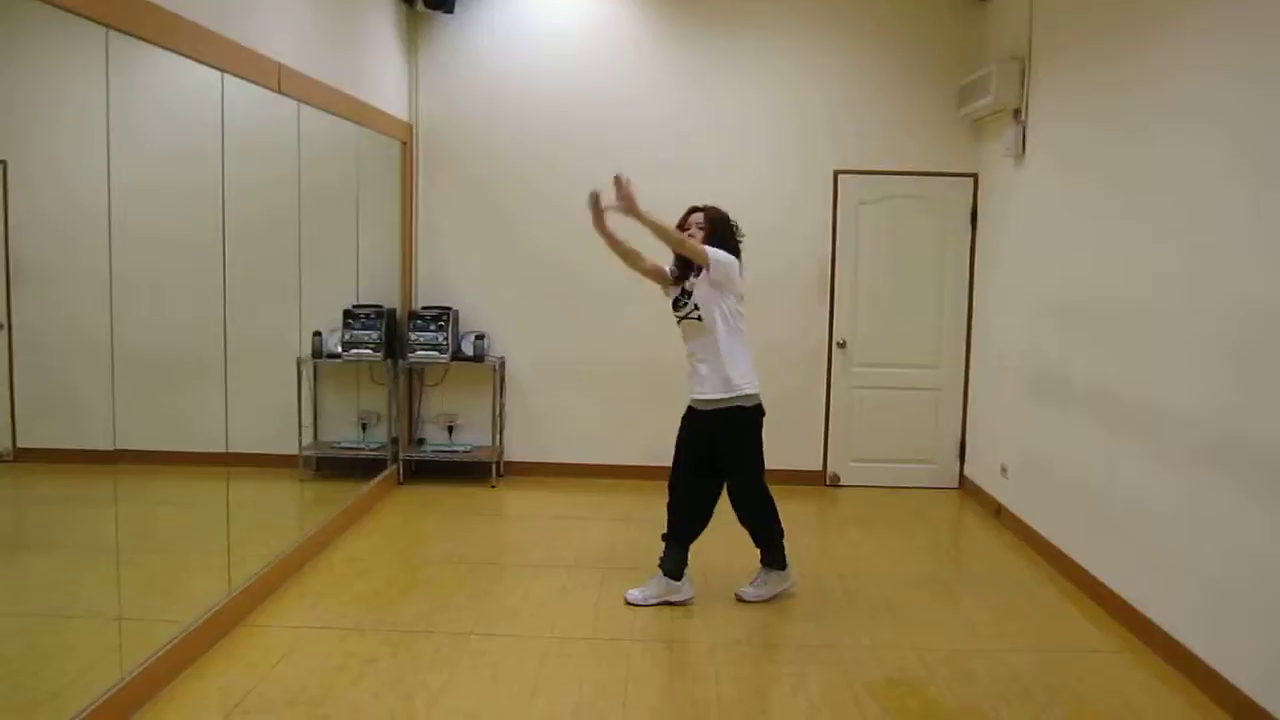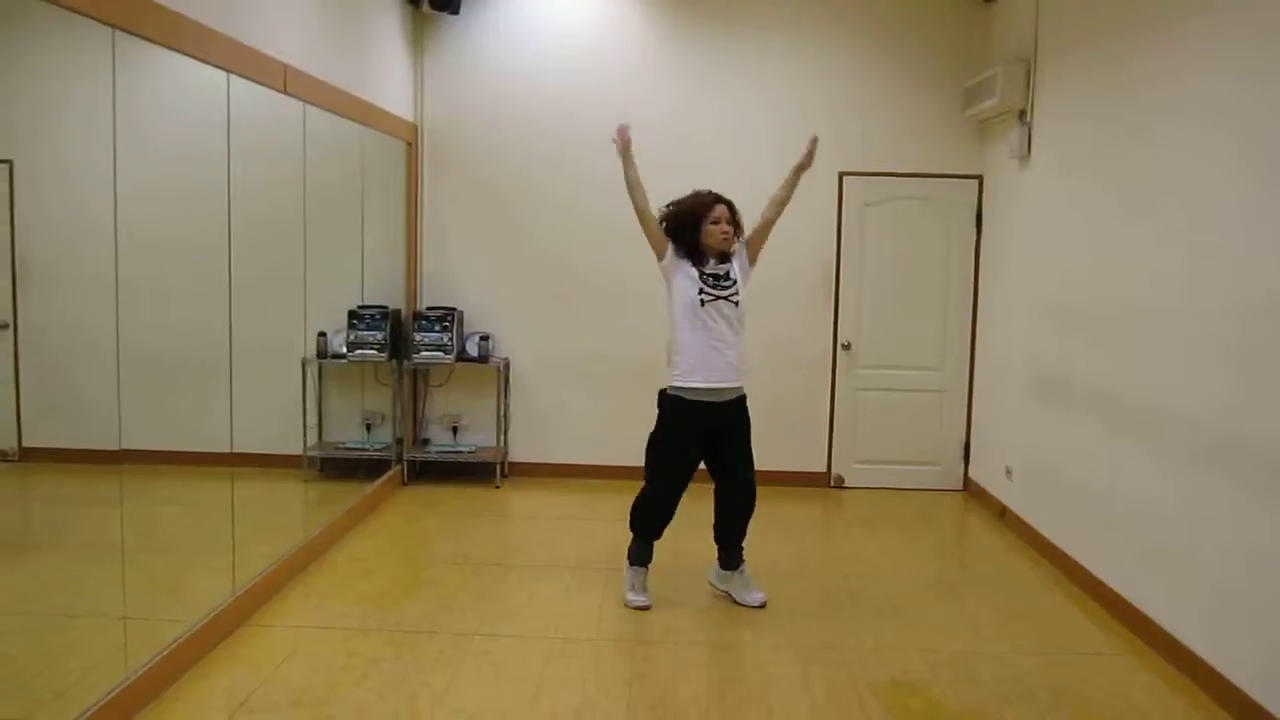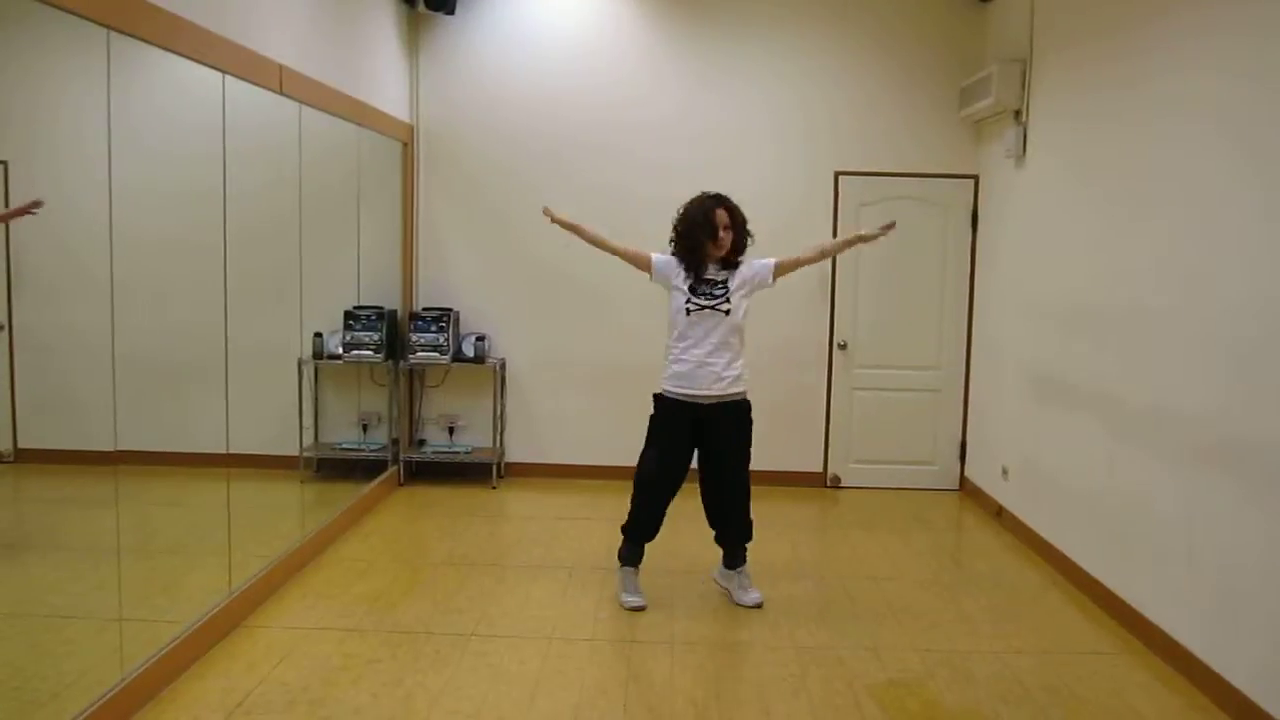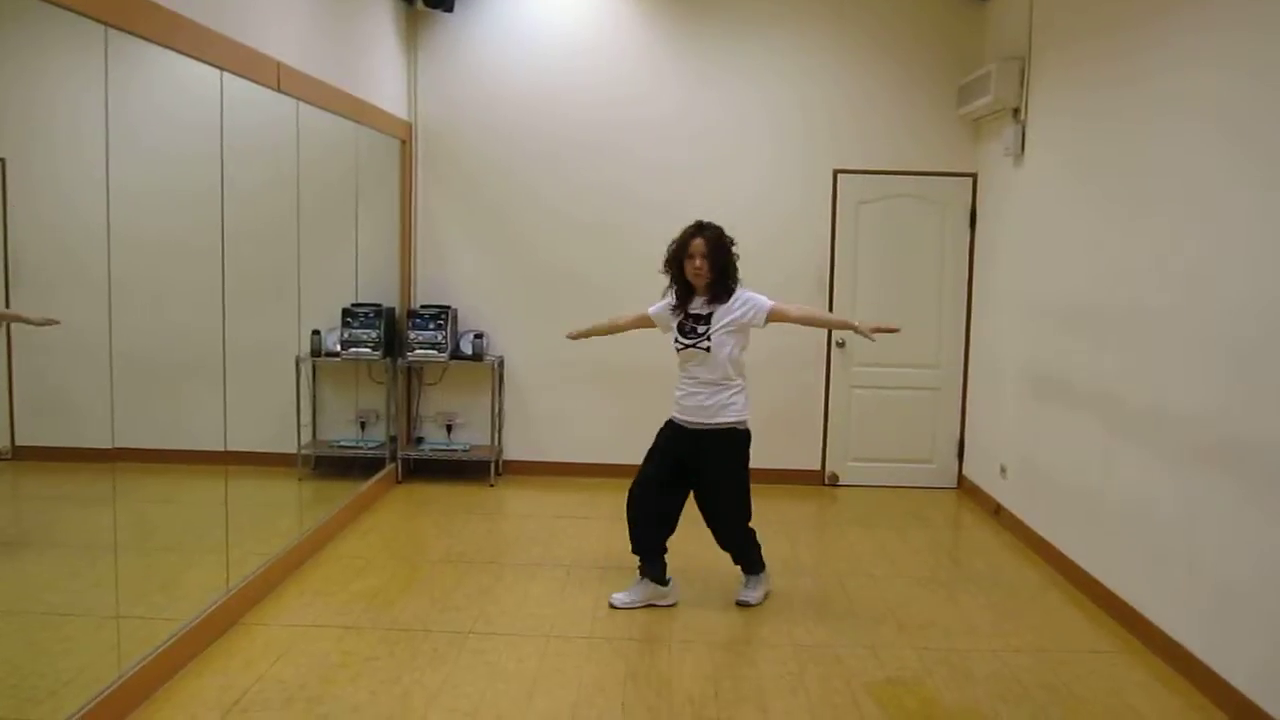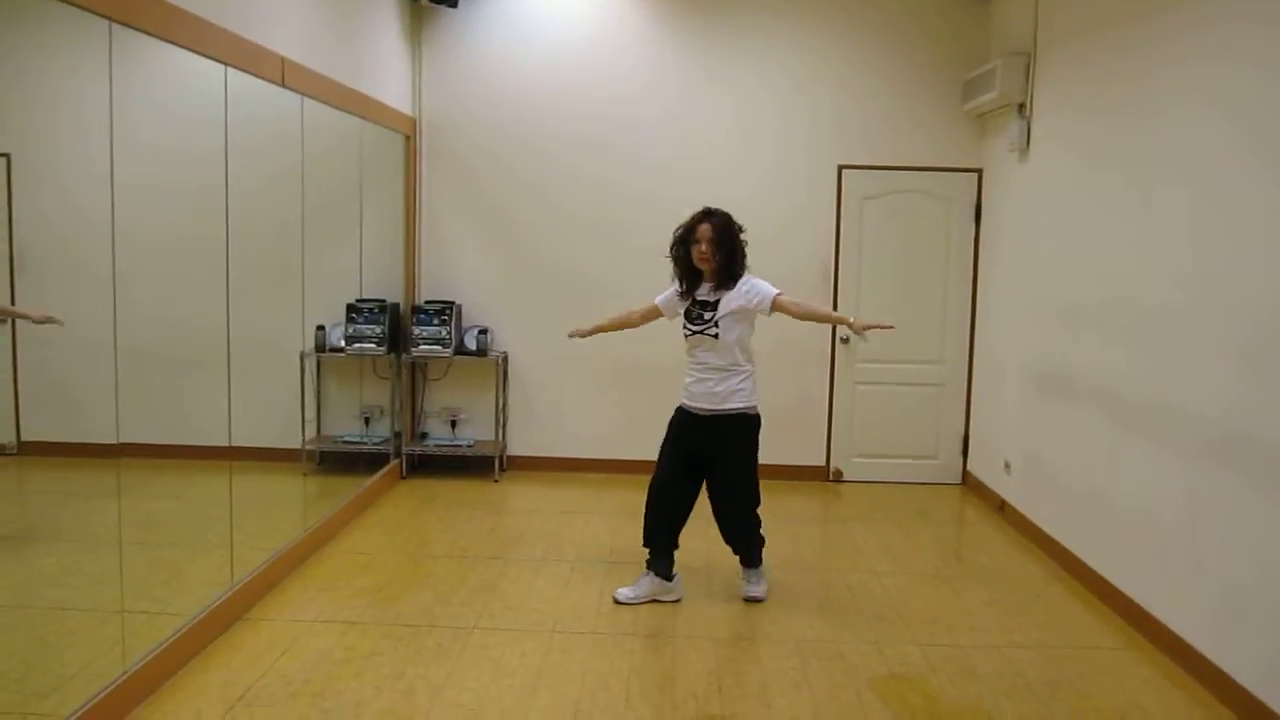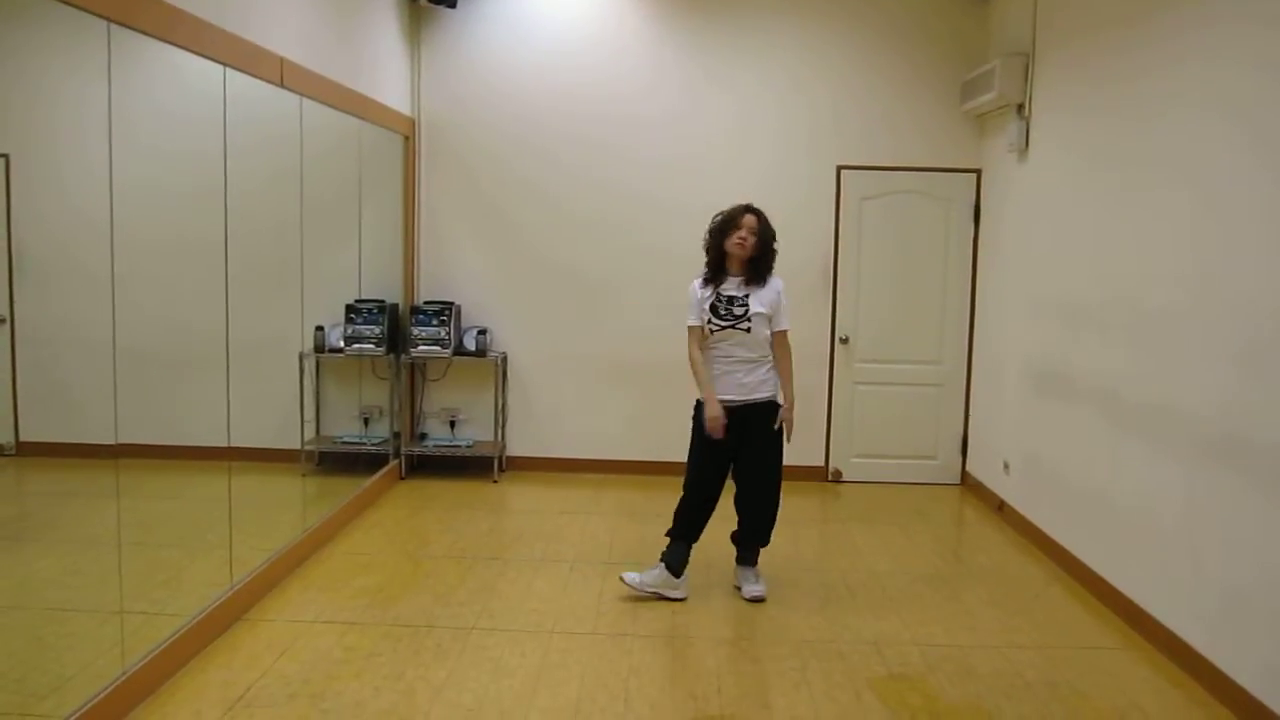
dt=0.3s
person 1, frame 1
left shoulder: (723, 267)
right shoulder: (678, 280)
left elbow: (687, 246)
right elbow: (644, 265)
left wrist: (637, 213)
right wrist: (604, 229)
left hip: (736, 405)
right hip: (701, 407)
left knee: (747, 493)
right knee: (685, 494)
left ankle: (775, 569)
right ankle: (673, 578)
person 1, frame 2
left shoulder: (738, 264)
right shoulder: (675, 264)
left elbow: (771, 215)
right elbow: (643, 212)
left wrist: (800, 168)
right wrist: (627, 156)
left hip: (731, 402)
right hip: (683, 400)
left knee: (738, 491)
right knee: (662, 487)
left ankle: (730, 570)
right ankle: (637, 569)
person 1, frame 3
left shoulder: (747, 273)
right shoulder: (673, 269)
left elbow: (804, 258)
right elbow: (620, 249)
left wrist: (858, 239)
right wrist: (567, 225)
left hip: (728, 404)
right hip: (677, 401)
left knee: (730, 491)
right knee: (653, 485)
left ankle: (734, 569)
right ankle: (629, 568)
person 1, frame 4
left shoulder: (739, 303)
right shoulder: (676, 304)
left elbow: (794, 313)
right elbow: (629, 321)
left wrist: (853, 325)
right wrist: (585, 331)
left hip: (725, 429)
right hip: (681, 426)
left knee: (726, 515)
right knee: (644, 499)
left ankle: (755, 574)
right ankle: (654, 581)
person 1, frame 5
left shoulder: (745, 289)
right shoulder: (683, 291)
left elbow: (792, 305)
right elbow: (639, 315)
left wrist: (847, 320)
right wrist: (593, 329)
left hip: (734, 416)
right hip: (690, 413)
left knee: (735, 501)
right knee: (664, 492)
left ankle: (753, 569)
right ankle: (660, 576)
person 1, frame 6
left shoulder: (770, 287)
right shoulder: (702, 287)
left elbow: (781, 348)
right elbow: (695, 348)
left wrist: (788, 402)
right wrist: (710, 400)
left hip: (761, 406)
right hip: (715, 404)
left knee: (759, 491)
right knee: (700, 487)
left ankle: (747, 567)
right ankle: (671, 571)
